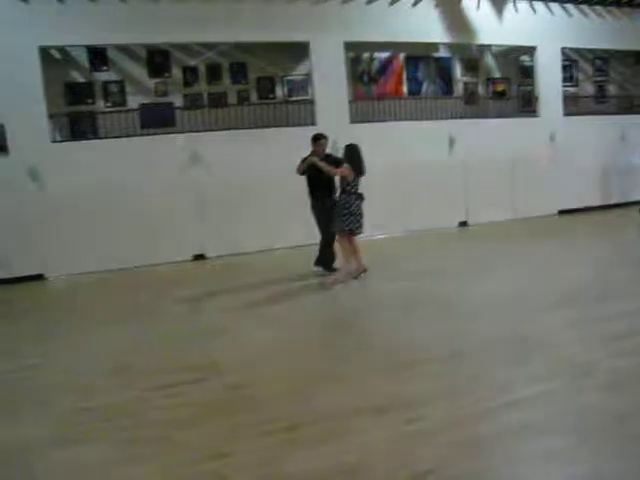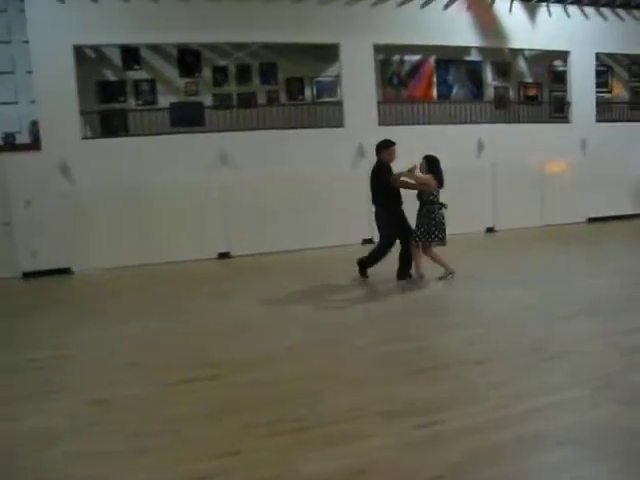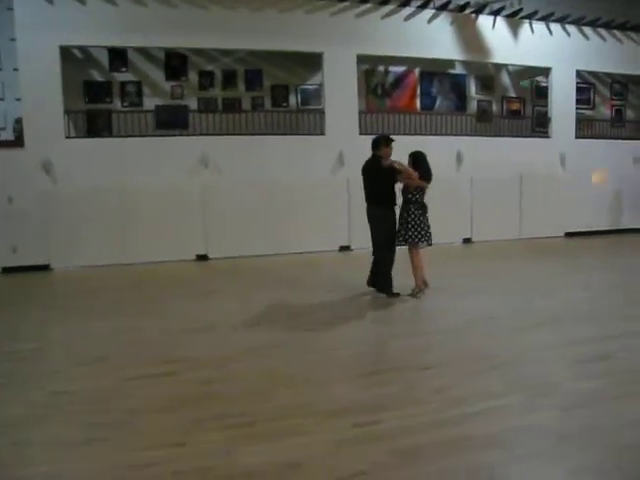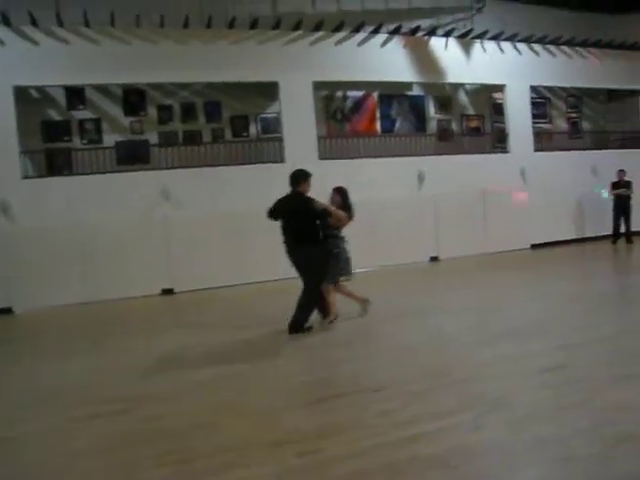
dt=1s
person 1, frame 1
left shoulder: (330, 158)
right shoulder: (309, 160)
left elbow: (344, 164)
right elbow: (299, 171)
right wrist: (309, 162)
left hip: (331, 199)
right hip: (318, 201)
left knee: (331, 231)
right knee: (328, 231)
left ankle: (321, 260)
right ankle: (327, 262)
person 1, frame 2
left shoulder: (384, 168)
right shoulder: (381, 168)
left elbow: (394, 180)
right elbow: (398, 183)
left wrist: (406, 173)
right wrist: (422, 187)
left hip: (395, 210)
right hip: (386, 212)
left knee: (408, 238)
right knee: (387, 243)
left ankle: (404, 272)
right ankle: (364, 264)
person 1, frame 3
left shoulder: (369, 165)
right shoulder: (382, 165)
right elbow: (405, 177)
right wrist: (412, 176)
left hip: (374, 210)
right hip: (383, 211)
left knee: (379, 247)
right knee: (386, 248)
left ankle: (375, 280)
right ankle: (384, 286)
person 1, frame 4
left shoulder: (283, 202)
right shoulder: (308, 203)
left elbow: (272, 214)
right elbow: (338, 216)
right wrist: (341, 217)
left hip: (293, 249)
right hip: (308, 249)
left knee: (314, 280)
right knee: (312, 285)
left ankle: (324, 310)
right ankle: (297, 324)
person 2, frame 1
left shoulder: (348, 169)
right shoulder: (356, 169)
left elbow: (332, 171)
left wrist: (317, 161)
left hip: (347, 203)
right hip: (353, 203)
left knee: (343, 236)
right knee: (350, 237)
left ankle: (349, 266)
right ankle: (359, 265)
person 2, frame 2
left shoulder: (430, 178)
right shoulder: (425, 180)
left elbow: (416, 178)
left hip: (432, 215)
right hip: (426, 215)
left knee: (415, 243)
right knee: (426, 248)
person 2, frame 3
left shoulder: (415, 176)
right shoulder: (423, 178)
left hip: (412, 214)
right hip: (417, 214)
left knee: (414, 251)
right knee: (415, 250)
left ankle: (419, 284)
right ankle: (422, 281)
person 2, frame 4
left shoulder: (344, 214)
left elbow: (341, 220)
left hip: (335, 248)
right hip: (327, 248)
left knee: (326, 283)
right knee: (335, 284)
left ankle: (332, 312)
right ankle: (362, 300)
